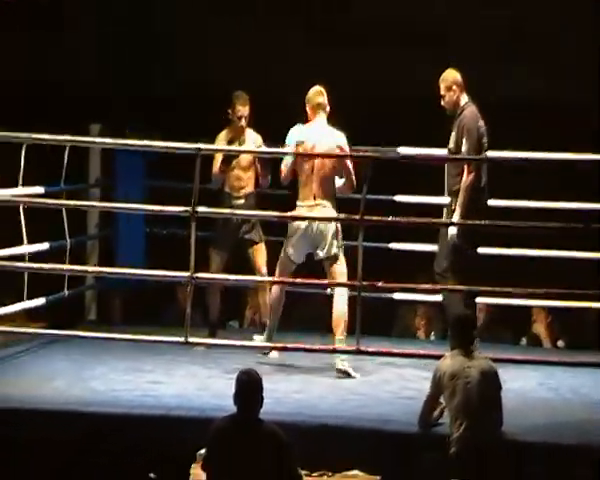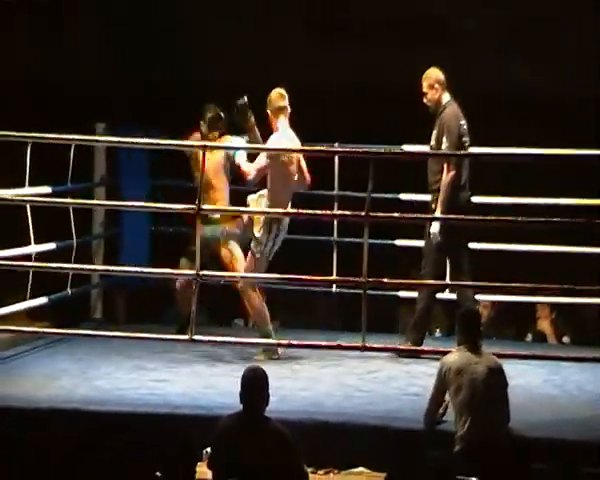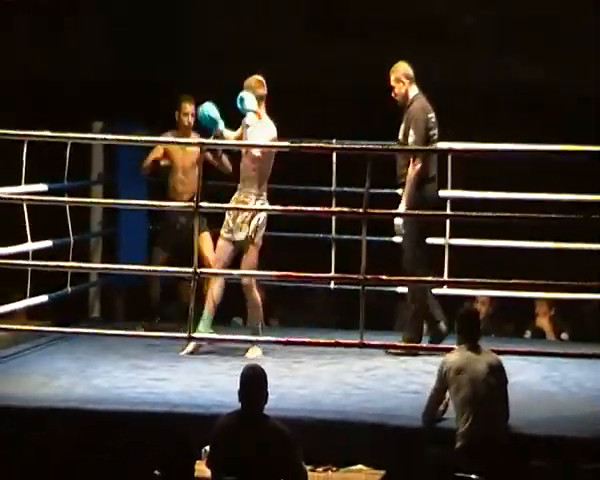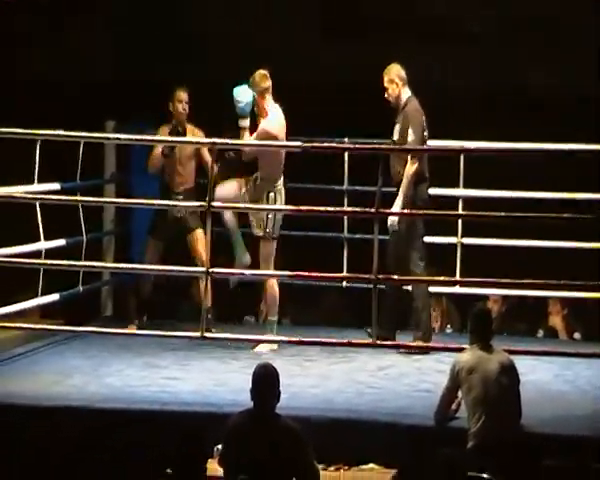
dt=0.4s
person 1, frame 1
left shoulder: (467, 119)
right shoulder: (468, 116)
left elbow: (469, 172)
left wrist: (457, 215)
left hip: (464, 205)
right hip: (470, 206)
left knee: (444, 271)
right knee: (465, 274)
person 1, frame 2
left shoulder: (448, 117)
right shoulder: (452, 114)
left elbow: (449, 170)
left wrist: (438, 213)
left hip: (448, 202)
right hip: (457, 201)
left knee: (431, 273)
right knee: (460, 273)
left ankle: (415, 339)
person 1, frame 3
left shoulder: (416, 111)
right shoulder: (421, 107)
left elbow: (416, 163)
left wrist: (403, 203)
left hip: (418, 194)
right hip: (422, 193)
left knee: (414, 264)
right knee: (414, 263)
left ankle: (412, 337)
right ankle: (436, 322)
person 1, frame 4
left shoulder: (412, 112)
right shoulder: (403, 112)
left elbow: (413, 162)
left wrist: (399, 203)
left hip: (412, 196)
right hip: (402, 196)
left knee: (414, 264)
right knee: (395, 263)
left ankle: (422, 335)
right ankle: (386, 329)
person 2, frame 1
left shoulder: (298, 135)
right shoulder: (339, 139)
left elbow: (285, 176)
right elbow: (350, 185)
left hip: (303, 217)
right hip: (327, 217)
left knee: (282, 275)
right knee: (339, 288)
left ankle: (270, 336)
right ankle: (341, 355)
person 2, frame 2
left shoulder: (276, 141)
right shoulder: (293, 139)
left elbow: (252, 174)
right elbow: (305, 181)
left wrist: (239, 157)
left hip: (273, 216)
right hip: (268, 203)
left knee: (249, 283)
left ankle: (271, 344)
person 2, frame 3
left shoulder: (266, 130)
right shoulder: (251, 125)
left elbow: (254, 155)
right elbow: (236, 156)
left wrist: (243, 127)
right wrist: (222, 128)
left hip: (254, 204)
right hip: (239, 200)
left knee: (248, 278)
right knee: (217, 268)
left ankle: (256, 340)
right ankle: (203, 332)
person 2, frame 4
left shoulder: (268, 125)
right shoulder: (275, 111)
left elbow: (247, 153)
left wrist: (243, 119)
right wrist: (249, 115)
left hip: (268, 193)
right hip: (260, 183)
left knee: (266, 268)
left ankle: (271, 334)
right ankle: (241, 255)
person 3, frame 1
left shoulder: (256, 139)
right shoulder: (222, 139)
left elbow: (265, 183)
right elbow: (215, 181)
left wrist: (264, 164)
right wrist: (225, 162)
left hip: (249, 207)
right hip: (227, 207)
left knee: (262, 273)
right knee: (214, 275)
right ankle: (212, 332)
person 3, frame 2
left shoulder: (228, 144)
right shoulder: (196, 146)
right wrist: (204, 130)
left hip: (225, 223)
right hip: (203, 221)
left knee: (242, 280)
right knee: (182, 285)
right ankle: (184, 327)
person 3, frame 3
left shoulder: (200, 143)
right shoulder: (167, 140)
left elbow: (228, 170)
right elbow: (144, 169)
left wrist: (217, 151)
right wrist: (155, 163)
left hip: (194, 210)
right hip: (172, 211)
left knee: (211, 263)
right ankle: (154, 316)
person 3, frame 4
left shoulder: (197, 134)
right shoulder: (164, 132)
left elbow: (212, 169)
right elbow: (152, 168)
right wrist: (168, 146)
left hip: (189, 200)
right hip: (167, 200)
left knee: (202, 260)
right knee: (149, 262)
left ankle: (208, 319)
right ankle: (141, 314)
person 4, frame 1
left shoulder: (443, 367)
right shoulder: (489, 367)
left elbow: (424, 422)
right elbow: (499, 419)
left wrist: (439, 410)
left hip: (463, 449)
right hip: (491, 449)
person 4, frame 2
left shoulder: (449, 363)
right shoulder: (495, 364)
left elbow: (429, 420)
right elbow: (505, 416)
left wrist: (443, 408)
left hip: (468, 448)
right hip: (498, 448)
person 4, frame 3
left shoulder: (449, 362)
right shoulder: (495, 362)
left elbow: (428, 418)
right elbow: (505, 413)
left wrist: (442, 408)
left hip: (469, 446)
right hip: (498, 446)
person 4, frame 4
left shoulder: (461, 362)
right shoulder: (507, 361)
left elbow: (439, 416)
right elbow: (517, 413)
left wrist: (455, 407)
left hip: (480, 446)
right hip: (509, 444)
